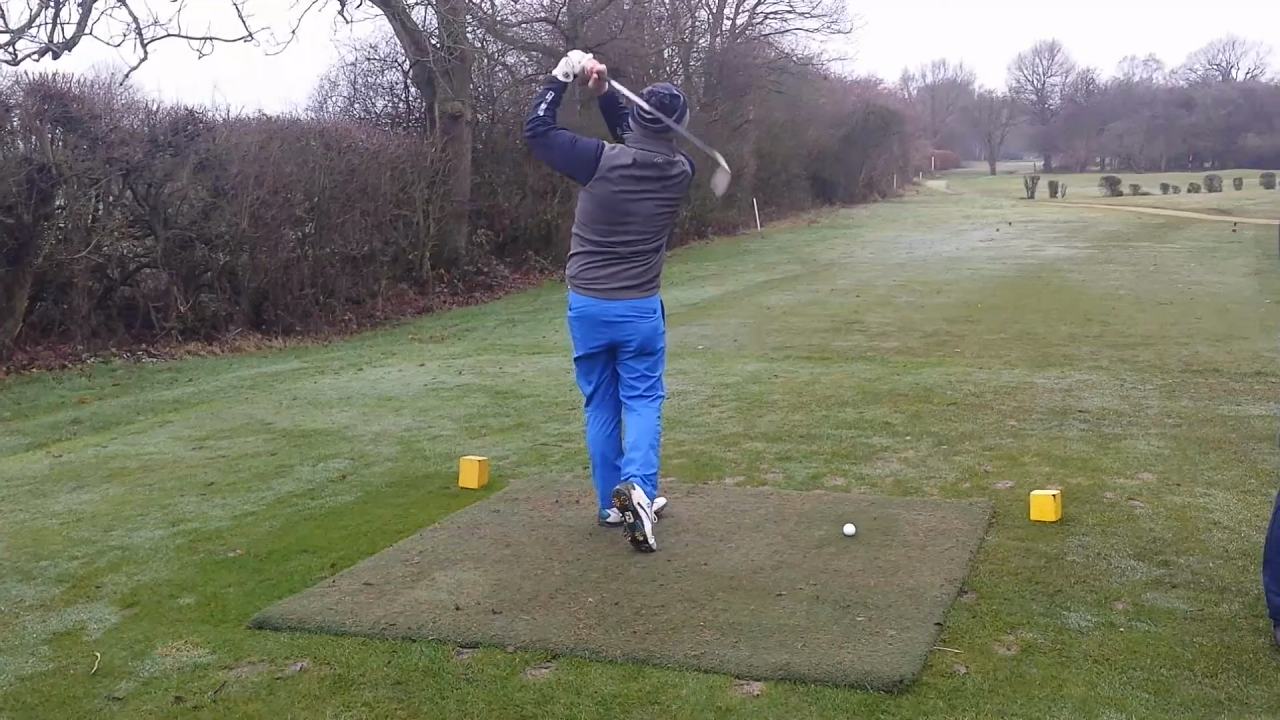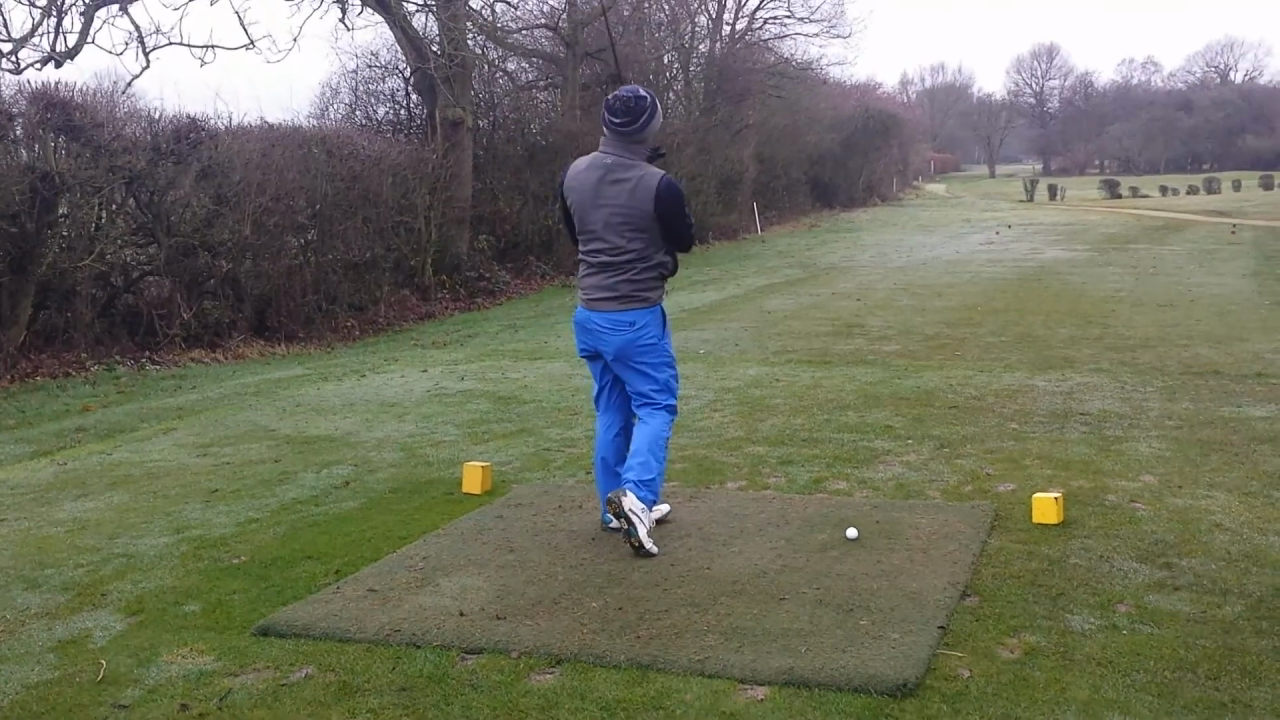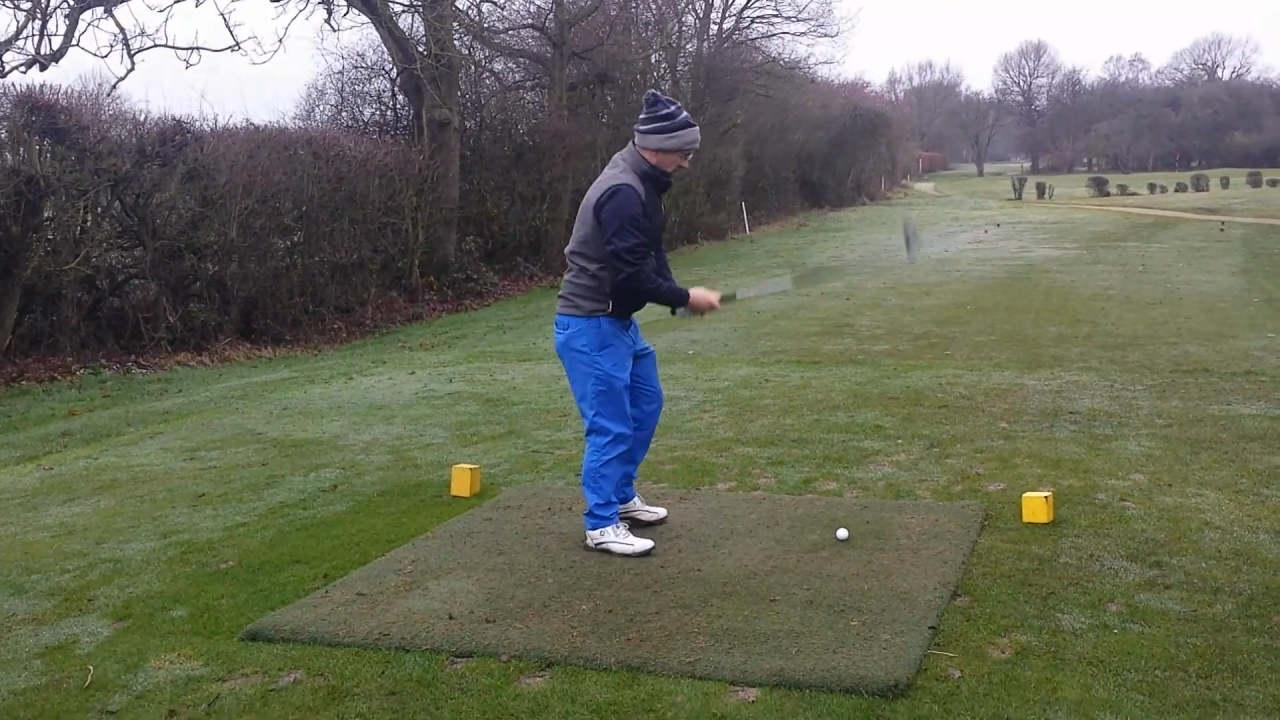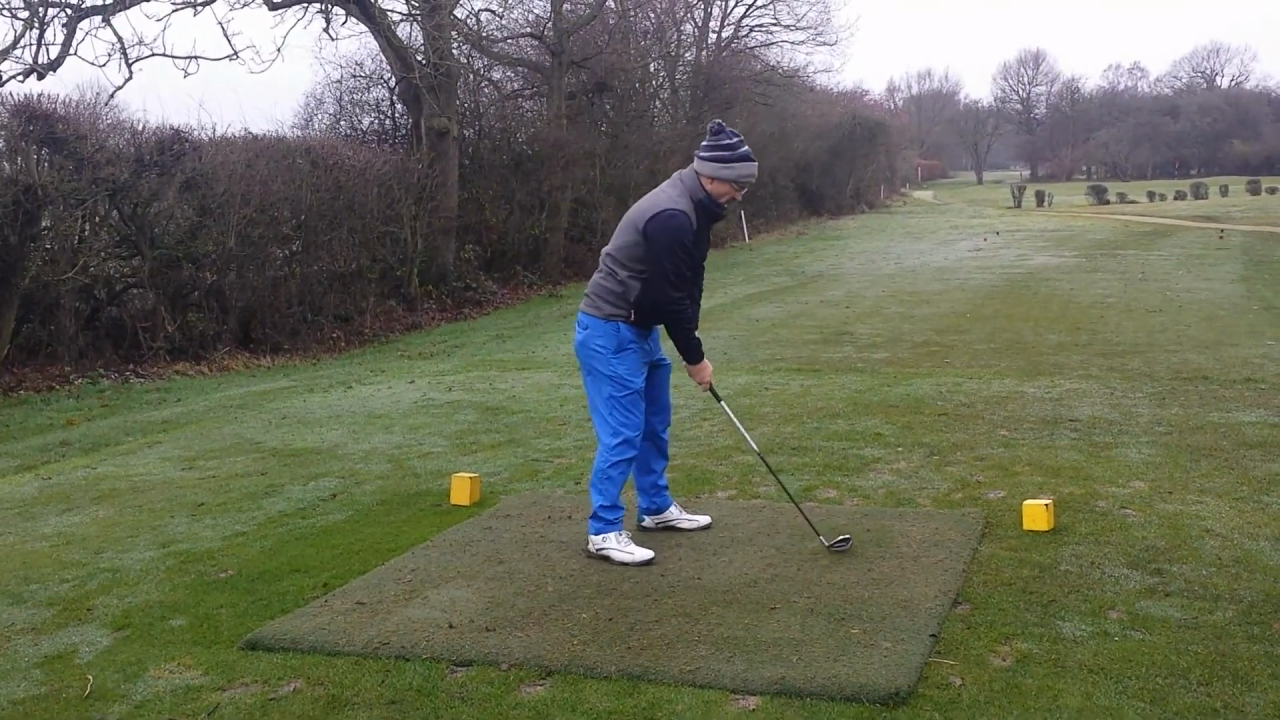
dt=1s
person 1, frame 1
left shoulder: (602, 161)
right shoulder: (680, 171)
left elbow: (535, 130)
right elbow: (636, 146)
left wrist: (562, 73)
right wrist: (606, 93)
left hip: (587, 305)
right hip: (639, 309)
left knee: (601, 404)
right knee: (643, 400)
left ankle: (611, 503)
right ankle: (639, 489)
person 1, frame 2
left shoulder: (576, 174)
right shoulder: (658, 185)
right elbow: (683, 241)
left hip: (590, 314)
right hip: (635, 317)
left knee: (612, 412)
right knee: (656, 407)
left ankle: (616, 505)
right ankle: (636, 496)
person 1, frame 3
left shoulder: (638, 182)
right shoulder: (623, 193)
left elbow: (644, 259)
right elbow: (631, 272)
left wrist: (676, 294)
right wrist: (685, 298)
left hip: (615, 319)
right hip: (591, 324)
left knee: (646, 404)
right knee: (610, 424)
left ankle: (621, 497)
right ankle: (601, 524)
person 1, frame 4
left shoulder: (689, 203)
right shoulder: (672, 217)
left elbow: (688, 282)
right elbow: (671, 296)
left wrist: (691, 344)
right wrist: (695, 357)
left hip: (638, 327)
right hip: (610, 330)
left knee: (655, 421)
right knee: (622, 431)
left ankle: (656, 507)
right ankle: (604, 531)
